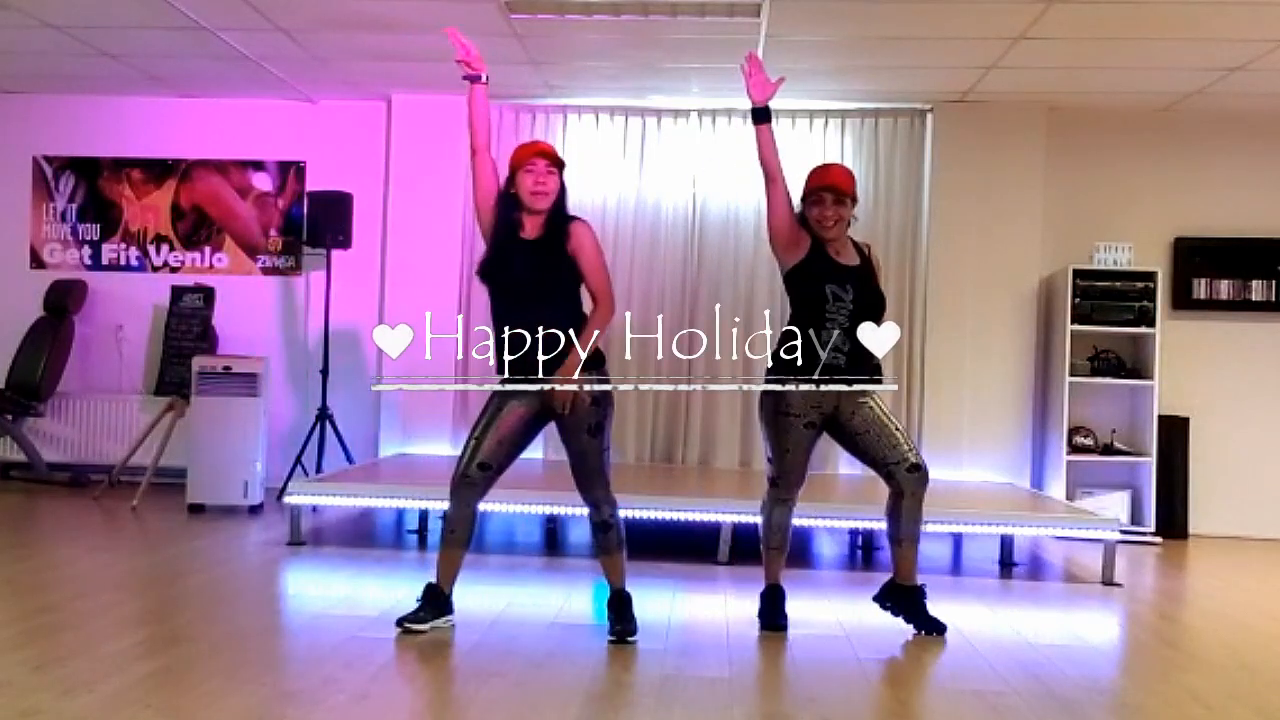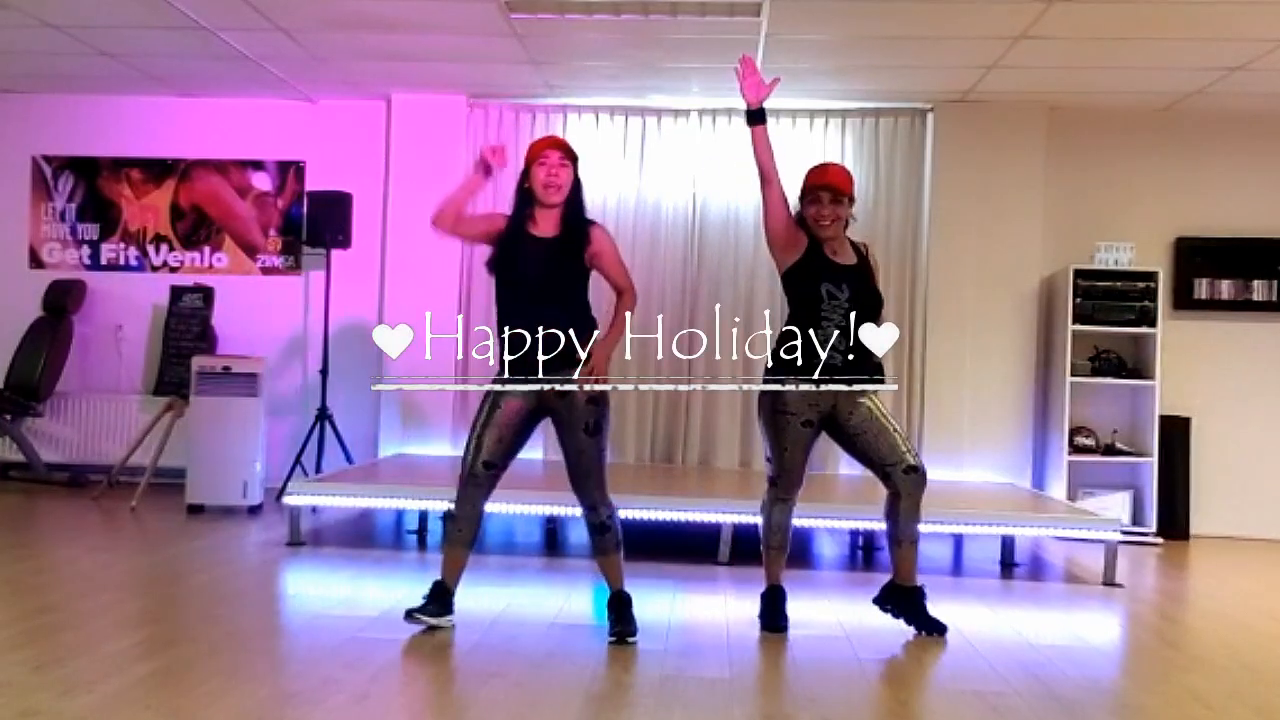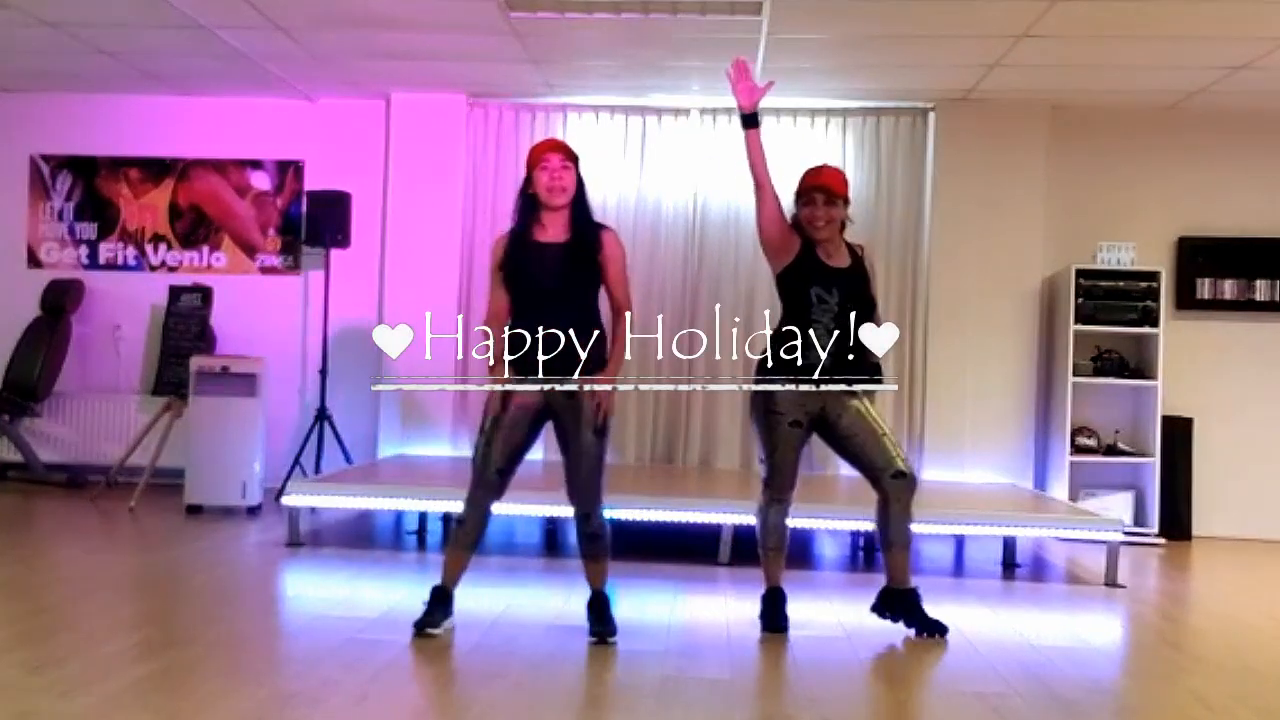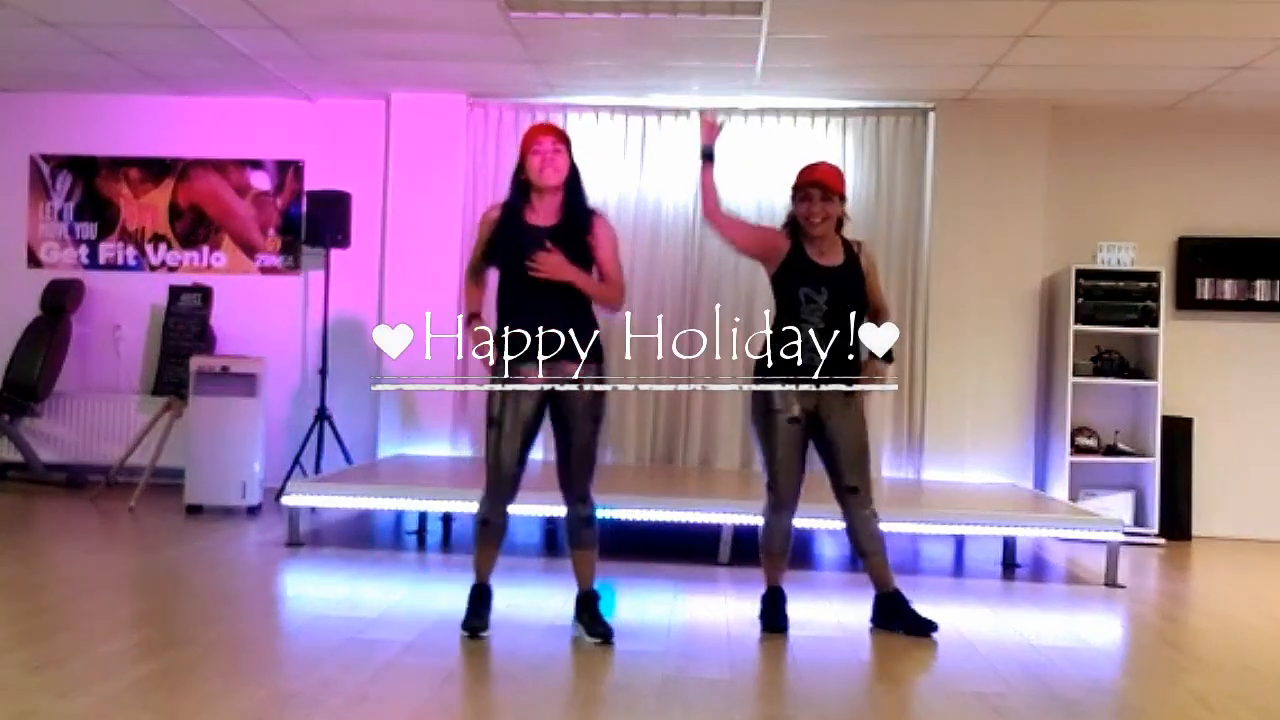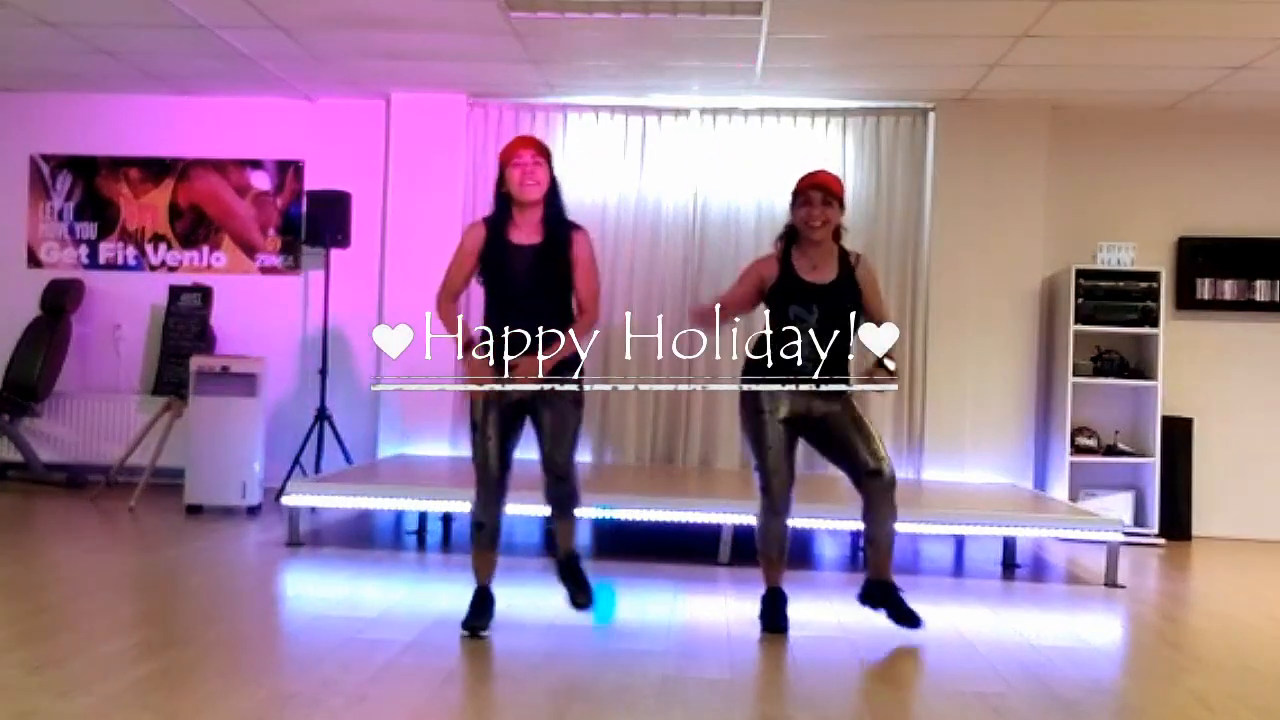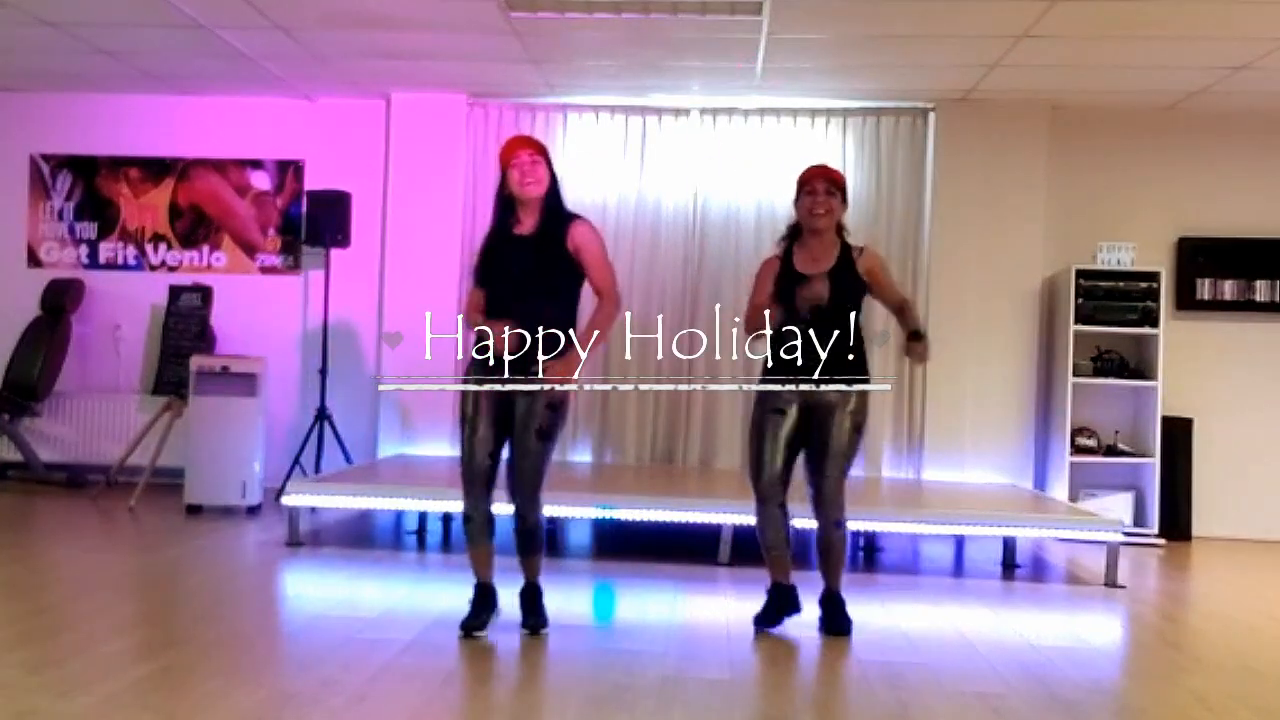
dt=0.3s
person 1, frame 1
left shoulder: (866, 257)
right shoulder: (796, 248)
right elbow: (773, 178)
left wrist: (871, 371)
right wrist: (760, 111)
left hip: (854, 392)
right hip: (796, 388)
left knee: (911, 474)
right knee: (784, 488)
left ankle: (903, 588)
right ankle: (772, 592)
person 1, frame 2
left shoulder: (864, 256)
right shoulder: (793, 247)
right elbow: (769, 180)
left wrist: (871, 372)
right wrist: (755, 112)
left hip: (852, 391)
right hip: (794, 387)
left knee: (909, 475)
right knee: (784, 488)
left ankle: (903, 590)
right ankle: (773, 593)
person 1, frame 3
left shoulder: (860, 258)
right shoulder: (787, 249)
left elbow: (872, 324)
right elbow: (761, 183)
left wrist: (870, 375)
right wrist: (749, 115)
left hip: (843, 392)
right hip: (785, 388)
left knee: (897, 480)
right knee: (778, 492)
left ankle: (899, 594)
right ankle: (773, 596)
person 1, frame 4
left shoulder: (859, 256)
right shoulder: (780, 247)
left elbow: (878, 312)
right elbow: (716, 216)
left wrist: (878, 355)
right wrist: (708, 151)
left hip: (839, 390)
right hip: (782, 385)
left knee: (857, 495)
right knee: (783, 495)
left ankle: (889, 601)
right ankle: (773, 596)
person 1, frame 5
left shoulder: (856, 268)
right shoulder: (769, 267)
left elbow: (879, 321)
right elbow: (726, 311)
left wrist: (885, 361)
right wrist: (706, 315)
left hip: (829, 395)
right hip: (771, 391)
left knee: (880, 477)
right knee: (776, 497)
left ankle: (881, 584)
right ankle: (773, 597)
person 1, frame 6
left shoulder: (861, 261)
right shoulder: (775, 266)
left elbow: (898, 302)
right elbow: (753, 326)
left wrist: (914, 335)
right wrist: (796, 299)
left hip: (841, 389)
right hip: (783, 386)
left knee: (829, 497)
right knee: (766, 485)
left ankle: (832, 598)
right ankle: (781, 590)
person 2, frame 1
left shoulder: (574, 233)
right shoulder: (498, 229)
left elbow: (605, 304)
right elbow: (477, 153)
left wrist: (578, 361)
right wrist: (477, 82)
left hip: (578, 381)
right hip: (519, 385)
left knee: (596, 494)
right knee: (466, 484)
left ankle: (619, 601)
right ankle: (439, 599)
person 2, frame 2
left shoulder: (590, 234)
right shoulder: (505, 228)
left elbow: (627, 293)
right elbow: (444, 221)
left wrist: (604, 347)
right wrist: (483, 170)
left hip: (575, 379)
right hip: (516, 378)
left knee: (592, 495)
right knee: (472, 482)
left ankle: (619, 601)
right ankle: (442, 596)
person 2, frame 3
left shoulder: (602, 241)
right shoulder: (511, 243)
left elbow: (621, 311)
right elbow: (498, 316)
left wrist: (611, 374)
right wrist: (500, 376)
left hip: (585, 384)
right hip: (525, 380)
left knee: (586, 500)
right knee: (483, 487)
left ankle: (598, 601)
right ankle: (443, 596)
person 2, frame 4
left shoulder: (592, 225)
right shoulder: (499, 219)
left elbow: (615, 297)
right elbow: (475, 274)
left wrist: (571, 274)
right wrist: (476, 321)
left hip: (579, 364)
right hip: (517, 364)
left knee: (576, 487)
right knee: (501, 483)
left ankle: (587, 601)
right ankle: (481, 589)
person 2, frame 5
left shoulder: (572, 238)
right shoulder: (480, 235)
left elbow: (589, 309)
right elbow: (447, 301)
left wrist: (555, 356)
right wrist: (476, 347)
left hip: (553, 373)
right hip: (496, 374)
left knee: (559, 472)
right knee: (490, 485)
left ankle: (567, 555)
right ankle: (482, 595)
person 2, frame 6
left shoulder: (574, 231)
right shoulder: (496, 237)
left elbow: (609, 299)
right elbow: (473, 307)
left wrist: (575, 356)
right wrist: (485, 328)
left hip: (542, 377)
right hip: (488, 372)
left knee: (524, 489)
right knee: (475, 485)
left ankle: (531, 589)
right ankle: (483, 592)
